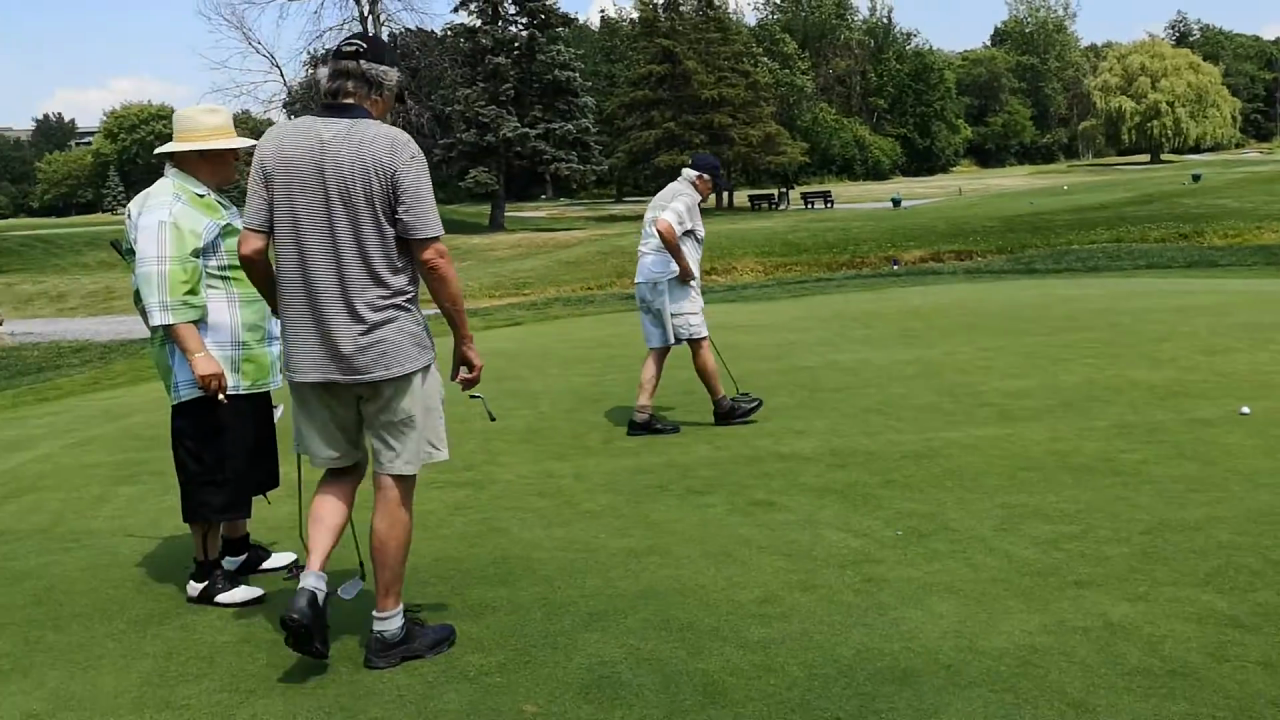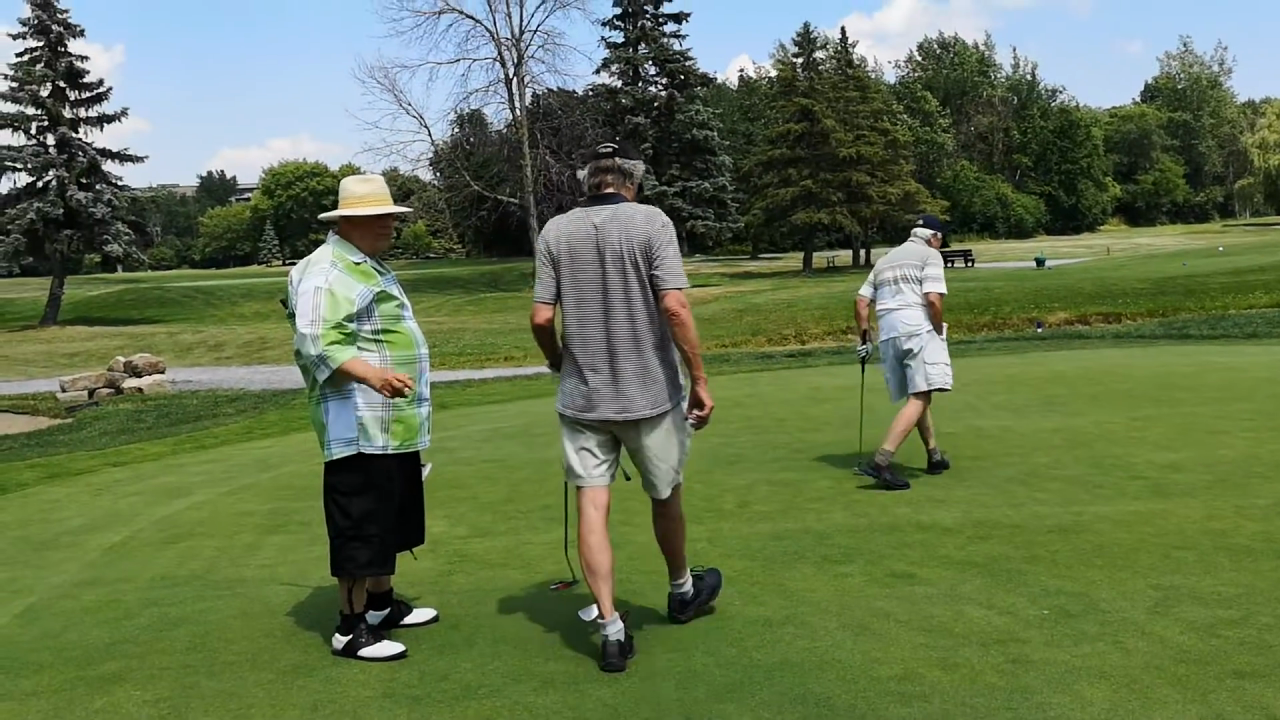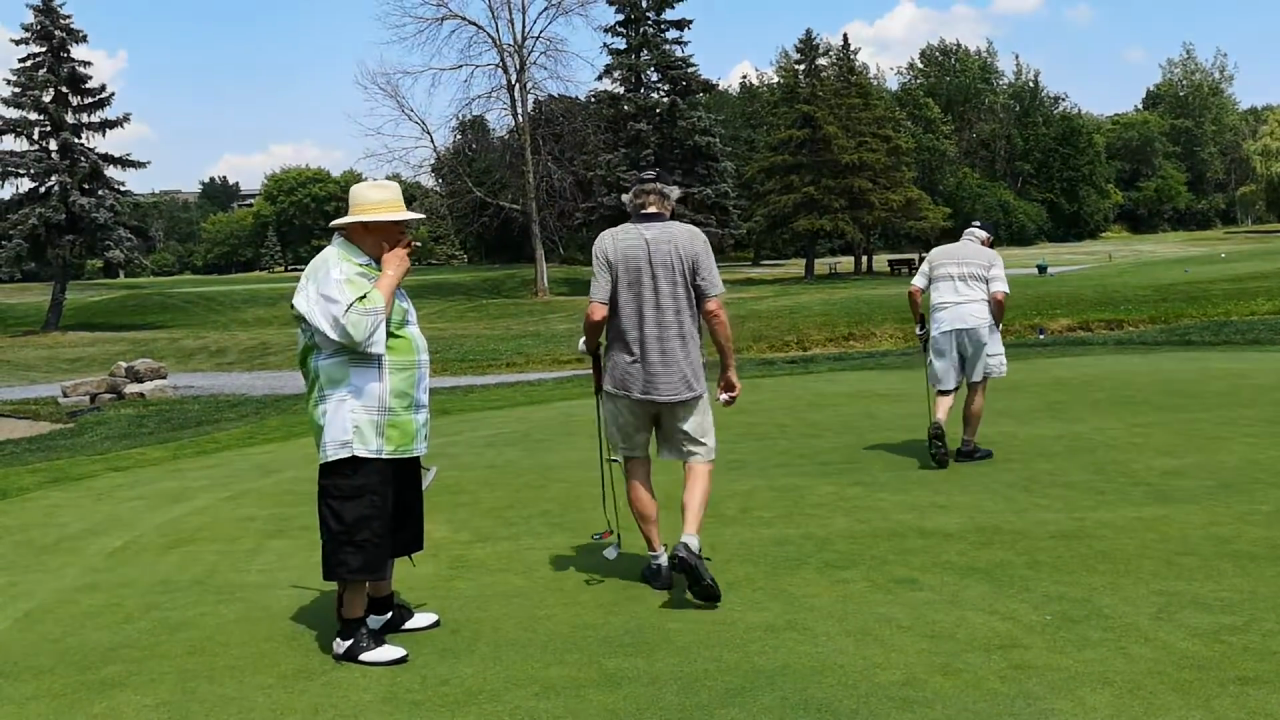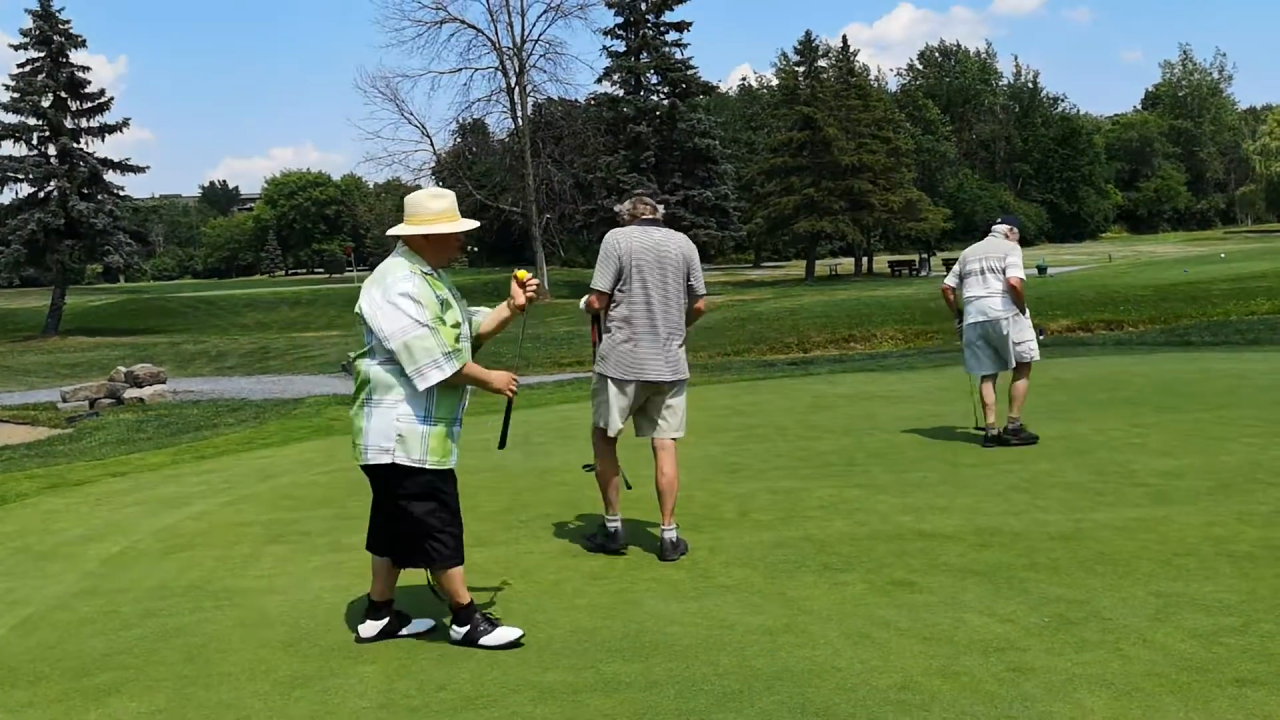
dt=1s
person 1, frame 1
left shoulder: (275, 142)
right shoulder: (394, 146)
left elbow: (250, 250)
right elbow: (431, 257)
right wrist: (464, 339)
left hip: (311, 351)
right hip: (390, 347)
left knee: (340, 473)
right knee: (393, 483)
left ankle: (310, 589)
right ankle: (389, 627)
person 1, frame 2
left shoulder: (555, 230)
right shoulder: (651, 221)
left elbow: (542, 319)
right elbow: (674, 307)
left wrist: (558, 361)
right wrist: (699, 379)
left hip: (582, 395)
right hip: (650, 392)
left knee: (592, 507)
right knee: (665, 497)
left ankle: (610, 628)
right ankle: (683, 592)
person 1, frame 3
left shoulder: (608, 241)
right shoulder: (691, 237)
left elbow: (597, 314)
right elbow: (713, 310)
left wrist: (590, 345)
right wrist: (729, 368)
left hip: (626, 377)
right hip: (683, 377)
left knee: (637, 467)
right knee: (699, 462)
left ankle: (657, 560)
right ankle: (689, 543)
person 1, frame 4
left shoulder: (616, 238)
right shoulder: (684, 243)
left elbow: (598, 302)
right elbow: (697, 307)
left wrist: (588, 304)
left hip: (622, 361)
right hip: (670, 363)
left knee: (604, 439)
right knee: (665, 446)
left ankle: (612, 526)
right ankle: (669, 535)
person 2, frame 1
left shoulder: (207, 201)
right shoulder: (167, 207)
right elbow: (166, 294)
right wrist: (198, 354)
left hip: (242, 367)
right hip: (210, 371)
left knee: (239, 466)
right knee: (212, 473)
left ankle: (238, 552)
right ankle: (206, 575)
person 2, frame 2
left shoulder: (369, 265)
right shoulder: (326, 270)
right elbow: (319, 343)
left wrist: (390, 375)
right wrist: (373, 375)
left hip: (393, 424)
right hip: (358, 426)
left knee: (387, 519)
right knee: (360, 524)
left ankle: (382, 604)
right ankle: (351, 628)
person 2, frame 3
left shoulder: (371, 267)
right shoulder: (332, 269)
right elbow: (361, 329)
right wrist: (391, 277)
left hip: (393, 428)
right hip: (356, 430)
left knee: (389, 523)
right knee: (357, 529)
left ankle: (383, 608)
right ankle: (352, 632)
person 2, frame 4
left shoulder: (430, 276)
right shoulder: (398, 282)
left elbow: (470, 329)
right elbow: (431, 356)
left wrist: (511, 307)
right wrist: (490, 378)
left hip: (417, 429)
right hip: (406, 430)
left knee: (399, 523)
right knee: (435, 522)
left ankle: (378, 616)
right ankle: (466, 619)
person 3, frame 1
left shoulder: (667, 194)
right shoulder: (685, 197)
right elbow: (665, 229)
right wrist: (685, 266)
left hip: (649, 278)
right hip: (670, 278)
left knee: (659, 348)
right knee: (700, 343)
left ankle: (641, 416)
right ankle: (724, 406)
person 3, frame 2
left shoulder: (886, 259)
right shoulder: (930, 255)
left elbow: (862, 302)
right elbow: (933, 299)
left wrist: (864, 338)
right wrist: (940, 331)
left hip: (888, 334)
right hip: (918, 331)
left knee: (916, 396)
right knee: (920, 398)
left ankle: (935, 456)
right ankle: (883, 458)
person 3, frame 3
left shoulder: (936, 253)
right shoulder: (990, 256)
left elbow: (914, 291)
right elbow: (998, 298)
left wrist: (920, 324)
right wrist: (996, 325)
left hip: (942, 326)
right hip: (977, 323)
left knee: (947, 387)
right knee: (976, 386)
left ankle: (938, 425)
right ankle: (967, 446)
person 3, frame 4
left shoulder: (968, 252)
right shoulder: (1010, 248)
left elbow: (947, 288)
right elbow: (1014, 283)
left wrist: (958, 316)
right wrist: (1022, 311)
left hip: (974, 318)
right hip: (1003, 315)
left knee: (987, 374)
right knee: (1022, 369)
left ankle: (991, 430)
right ankle: (1012, 426)
